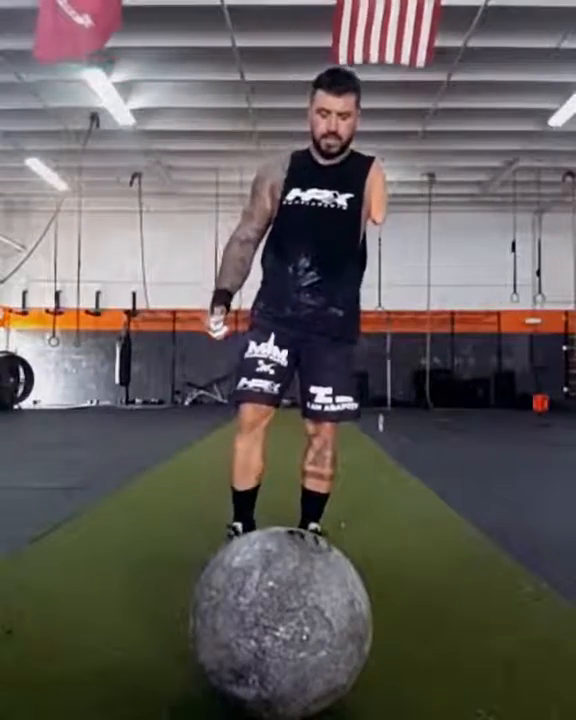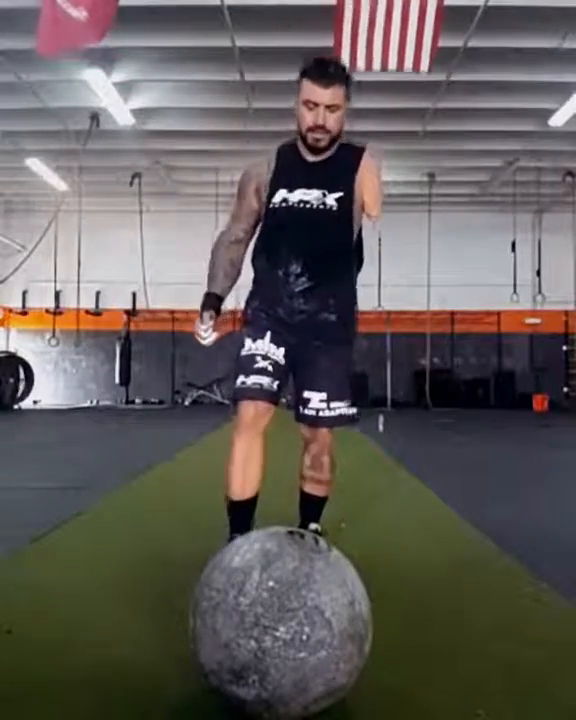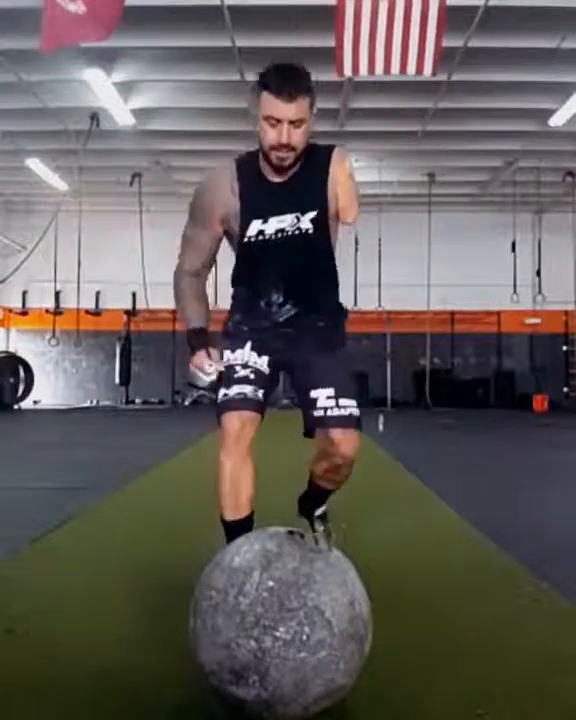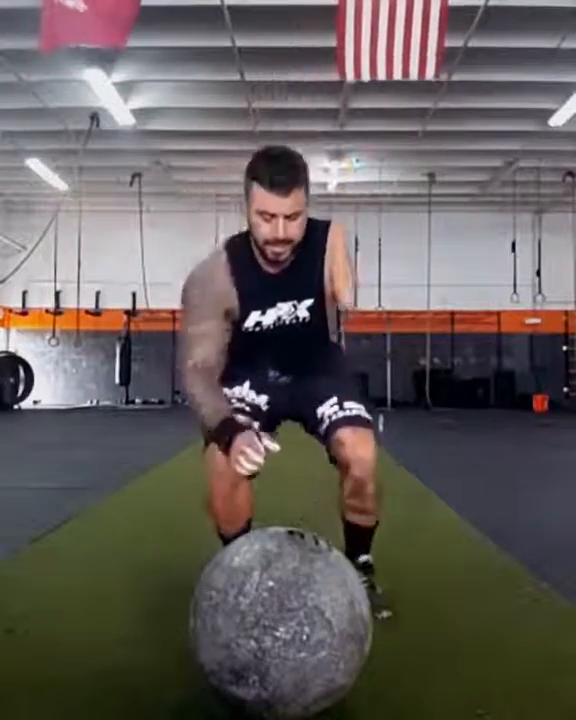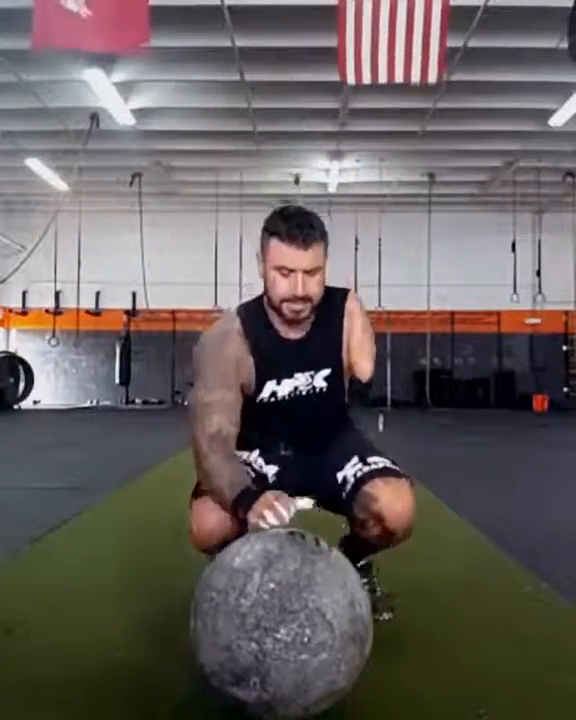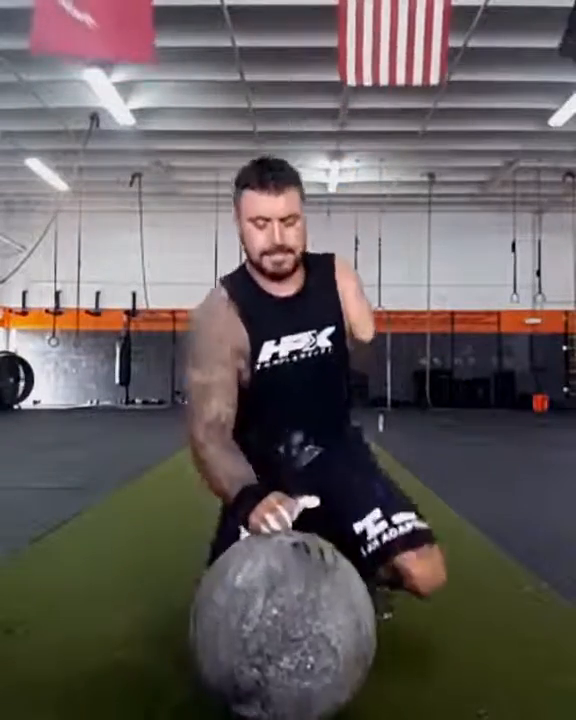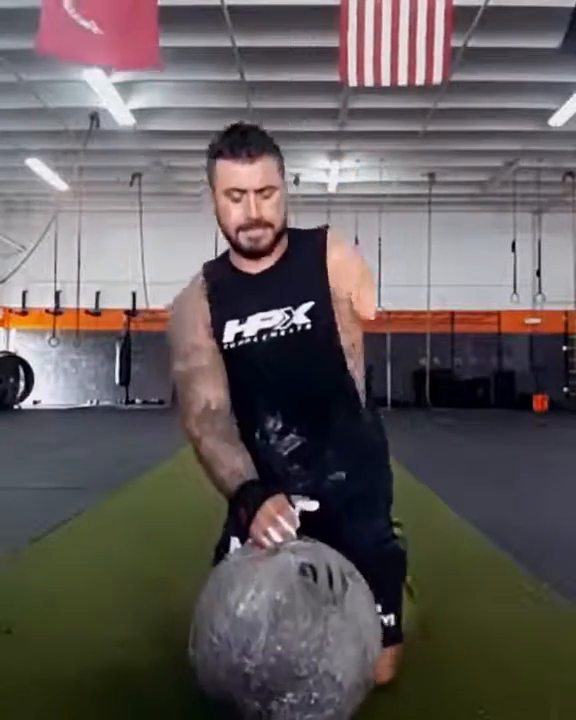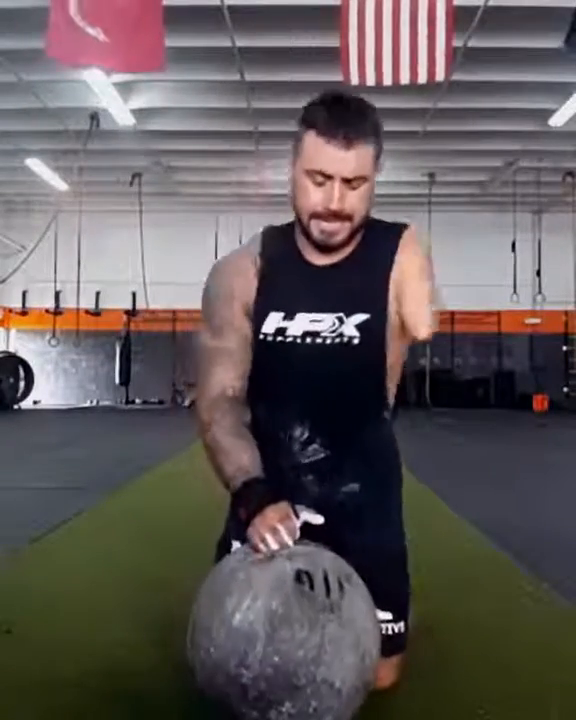
dt=0.3s
person 1, frame 1
left shoulder: (370, 174)
right shoulder: (278, 172)
right elbow: (246, 237)
right wrist: (222, 296)
left hip: (332, 325)
right hip: (274, 317)
left knee: (322, 431)
right knee: (251, 417)
left ankle: (309, 532)
right ankle: (240, 528)
person 1, frame 2
left shoulder: (362, 166)
right shoulder: (266, 169)
right elbow: (233, 239)
right wrist: (212, 301)
left hip: (329, 323)
right hip: (269, 314)
left knee: (319, 436)
right knee: (251, 418)
left ankle: (309, 534)
right ankle: (240, 544)
person 1, frame 3
left shoulder: (333, 168)
right shoulder: (222, 186)
right elbow: (191, 269)
right wrist: (197, 335)
left hip: (317, 326)
right hip: (252, 324)
left knee: (342, 445)
right knee: (236, 432)
left ankle: (312, 509)
person 1, frame 4
left shoulder: (329, 243)
right shoulder: (214, 277)
right elbow: (198, 368)
right wrist: (228, 432)
left hip: (318, 371)
right hip: (252, 375)
left knee: (360, 454)
right knee: (227, 465)
left ankle: (357, 564)
person 1, frame 5
left shoulder: (346, 311)
right shoulder: (227, 342)
right elbow: (212, 441)
right wrist: (247, 499)
left hip: (330, 441)
right hip: (259, 450)
left knee: (397, 509)
right knee: (206, 526)
left ankle: (355, 563)
person 1, frame 6
left shoulder: (336, 274)
right shoulder: (218, 318)
right elbow: (210, 432)
right wrist: (250, 499)
left hip: (340, 460)
right hip: (263, 475)
left knee: (425, 577)
left ankle: (355, 564)
person 1, frame 7
left shoulder: (332, 254)
right shoulder: (197, 302)
right elbow: (206, 420)
right wrist: (250, 497)
left hip: (354, 480)
right hip: (264, 488)
left knee: (375, 668)
left ankle: (384, 569)
person 1, frame 8
left shoulder: (403, 255)
right shoulder: (240, 274)
right elbow: (219, 403)
right wrist: (254, 495)
left hip: (364, 488)
right hip: (270, 489)
left knee: (380, 674)
